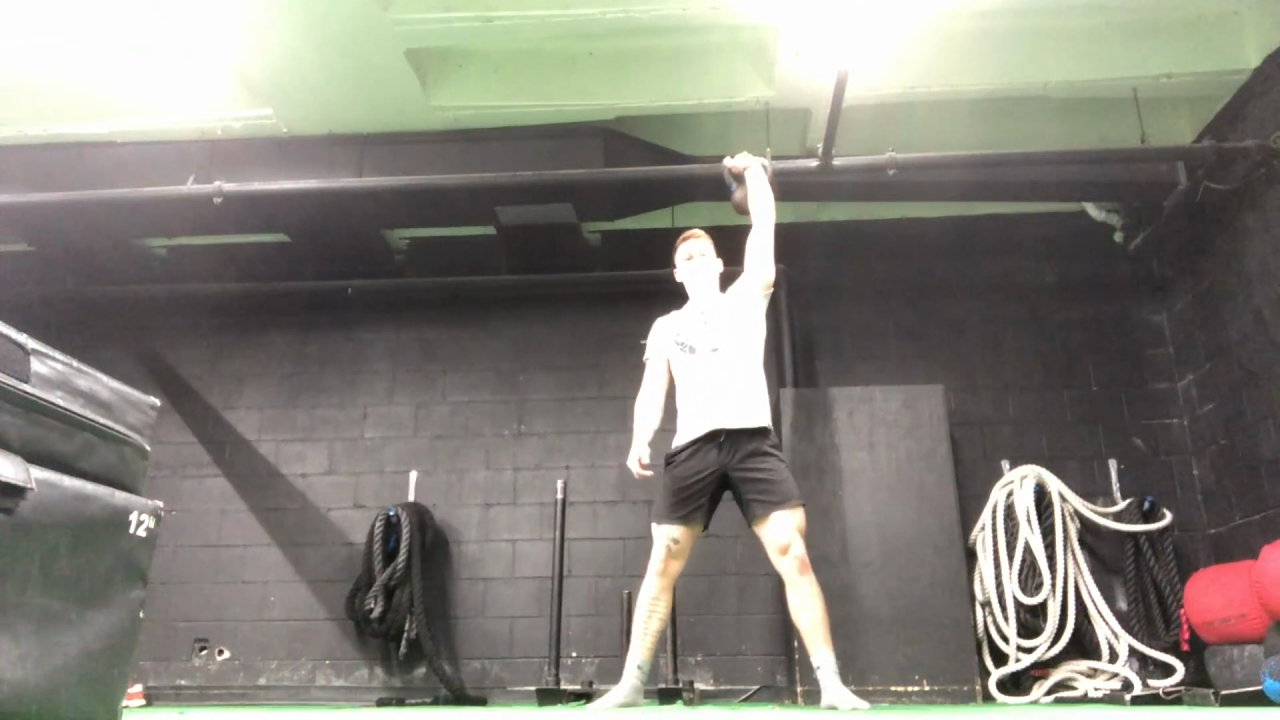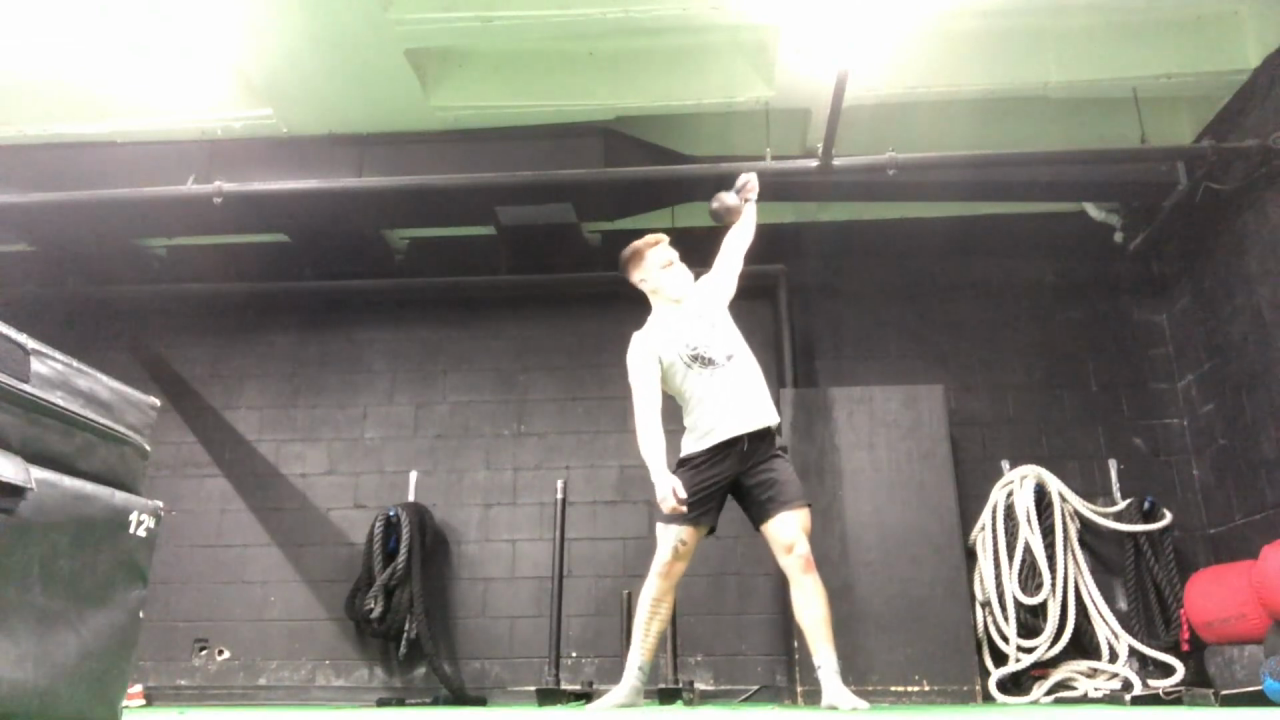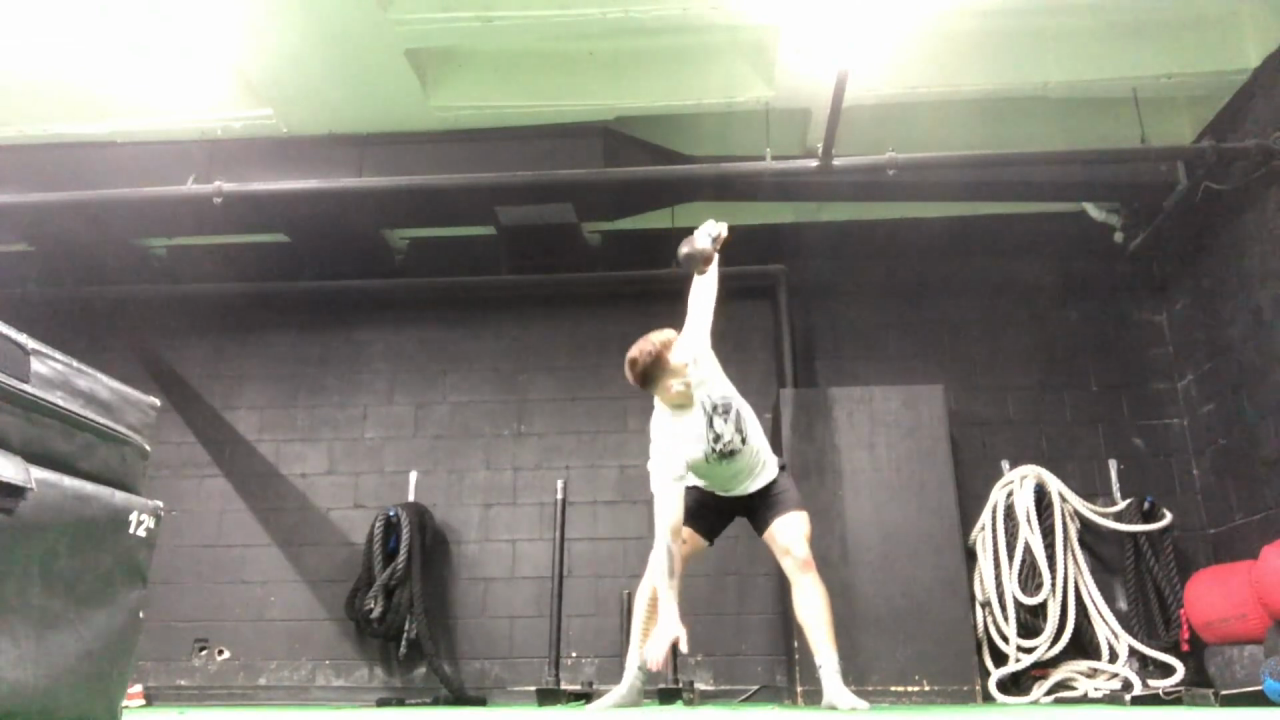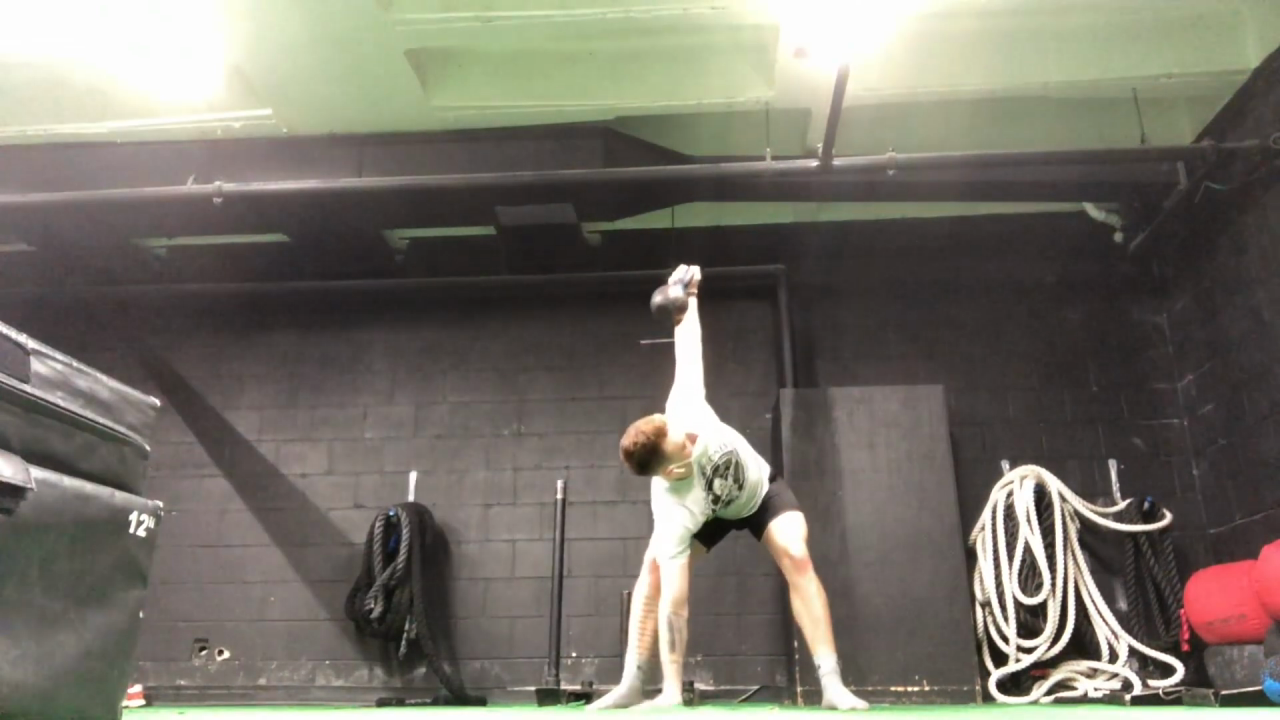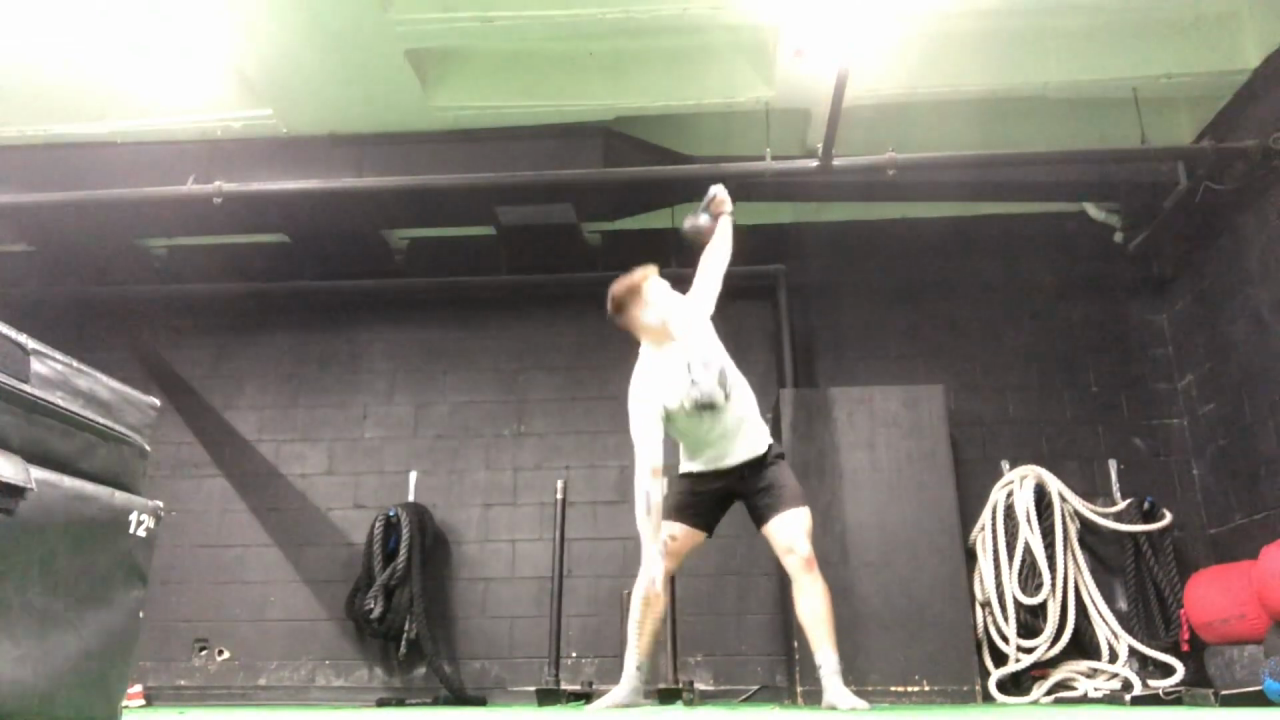
dt=1s
person 1, frame 1
left shoulder: (747, 299)
right shoulder: (665, 327)
left elbow: (763, 227)
right elbow: (652, 391)
left wrist: (751, 169)
right wrist: (640, 440)
left hip: (753, 441)
right hip: (693, 448)
left knee: (794, 556)
right knee: (663, 564)
left ankle: (831, 684)
right ankle: (631, 683)
person 1, frame 2
left shoulder: (708, 297)
right shoulder: (646, 342)
left elbow: (737, 244)
right elbow: (646, 413)
left wrist: (749, 200)
right wrist: (660, 474)
left hip: (761, 444)
right hip: (704, 454)
left knee: (798, 555)
right knee: (667, 563)
left ankle: (832, 684)
right ankle: (632, 684)
person 1, frame 3
left shoulder: (694, 359)
right shoulder: (669, 442)
left elbow: (701, 300)
right elbow: (668, 530)
left wrist: (709, 252)
right wrist: (669, 614)
left hip: (767, 479)
right hip: (712, 492)
left knee: (800, 557)
right knee: (660, 561)
left ankle: (833, 685)
right ankle: (632, 683)
person 1, frame 4
left shoulder: (685, 412)
right shoulder: (673, 512)
left elbow: (687, 351)
right elbow: (675, 602)
left wrist: (689, 296)
right wrist: (672, 688)
left hip: (761, 487)
right hip: (713, 512)
left knee: (796, 558)
right knee: (654, 567)
left ankle: (832, 684)
right ankle: (632, 683)
person 1, frame 5
left shoulder: (688, 318)
right shoulder: (647, 387)
left elbow: (714, 265)
right elbow: (648, 473)
right wrist: (651, 560)
left hip: (760, 458)
right hip: (703, 473)
left knee: (800, 554)
right knee: (658, 559)
left ankle: (832, 683)
right ankle: (632, 682)
